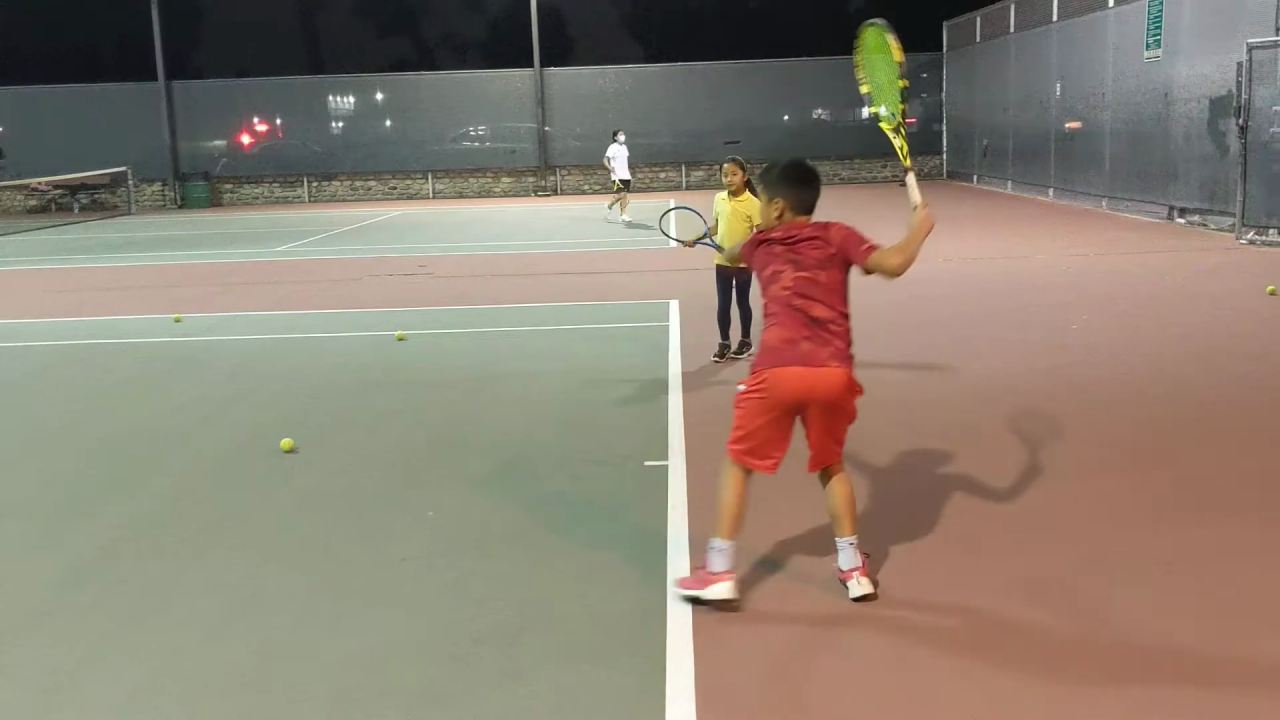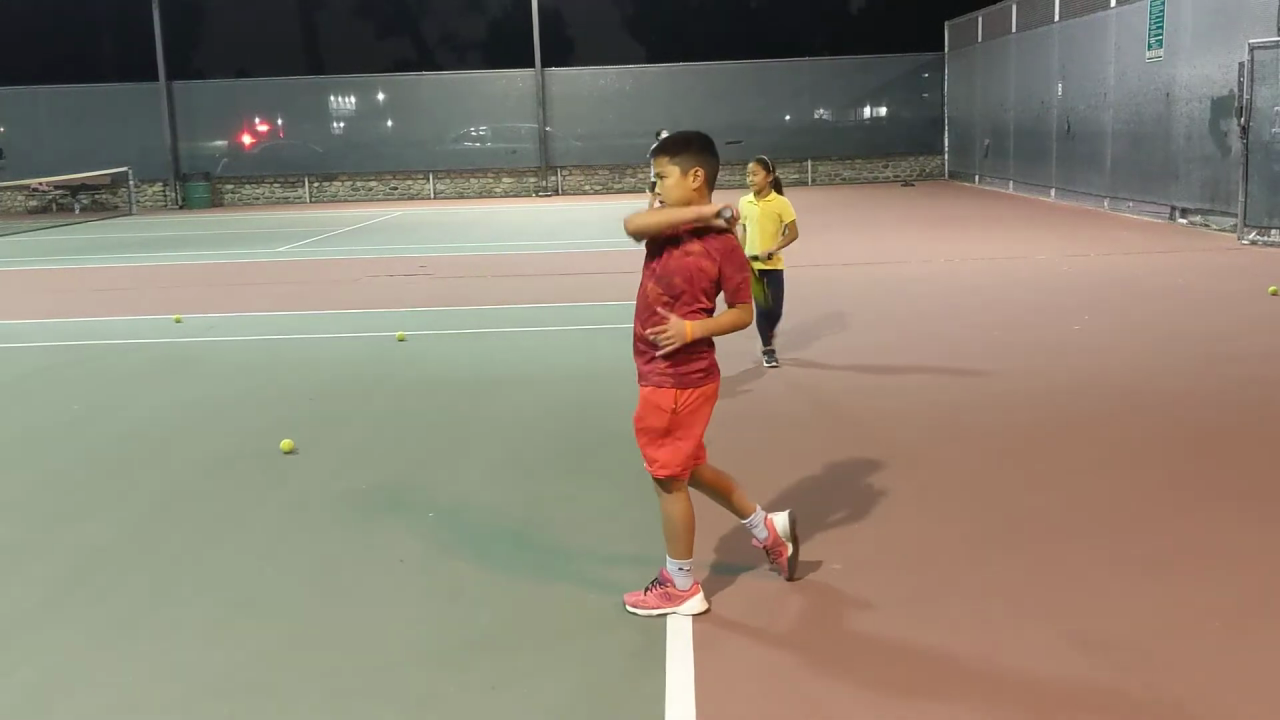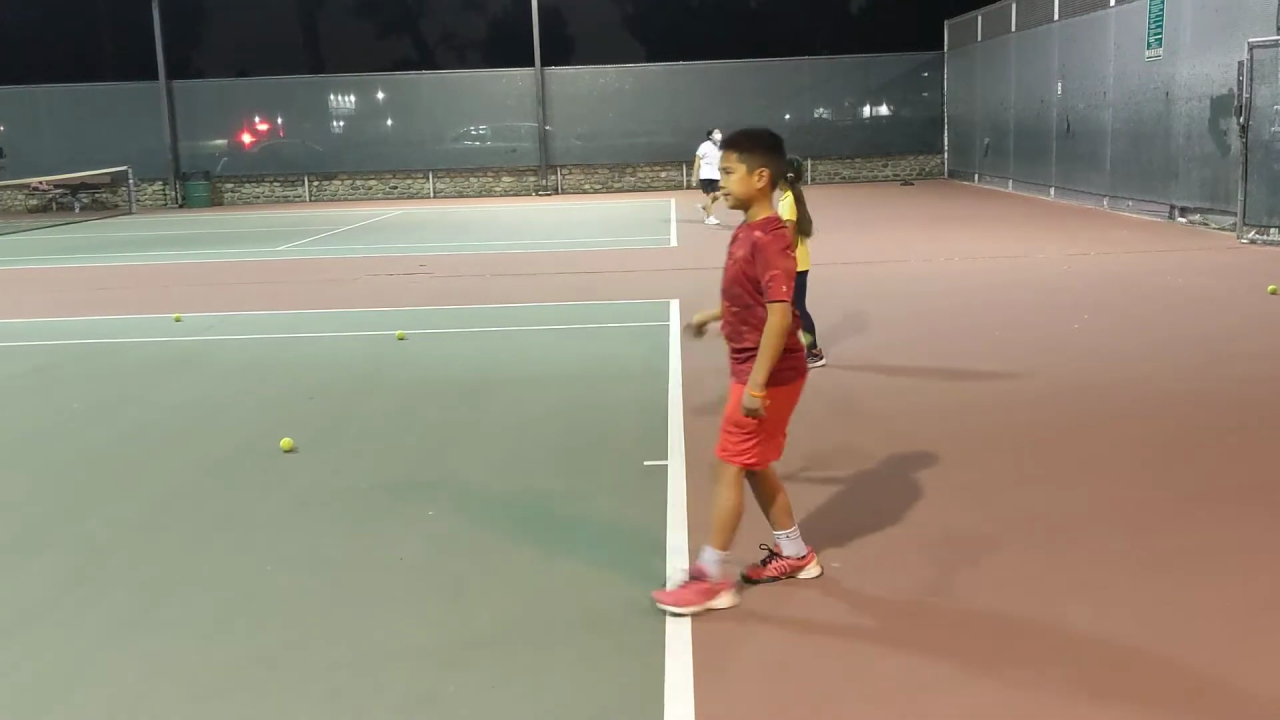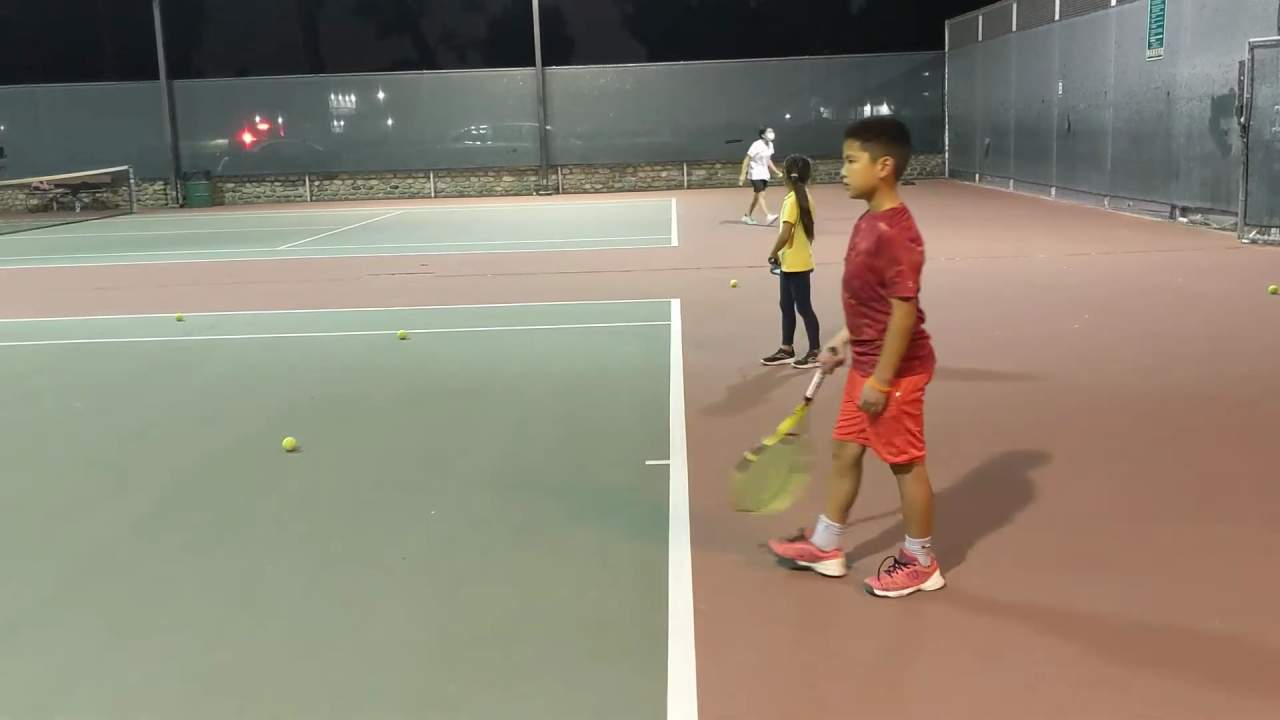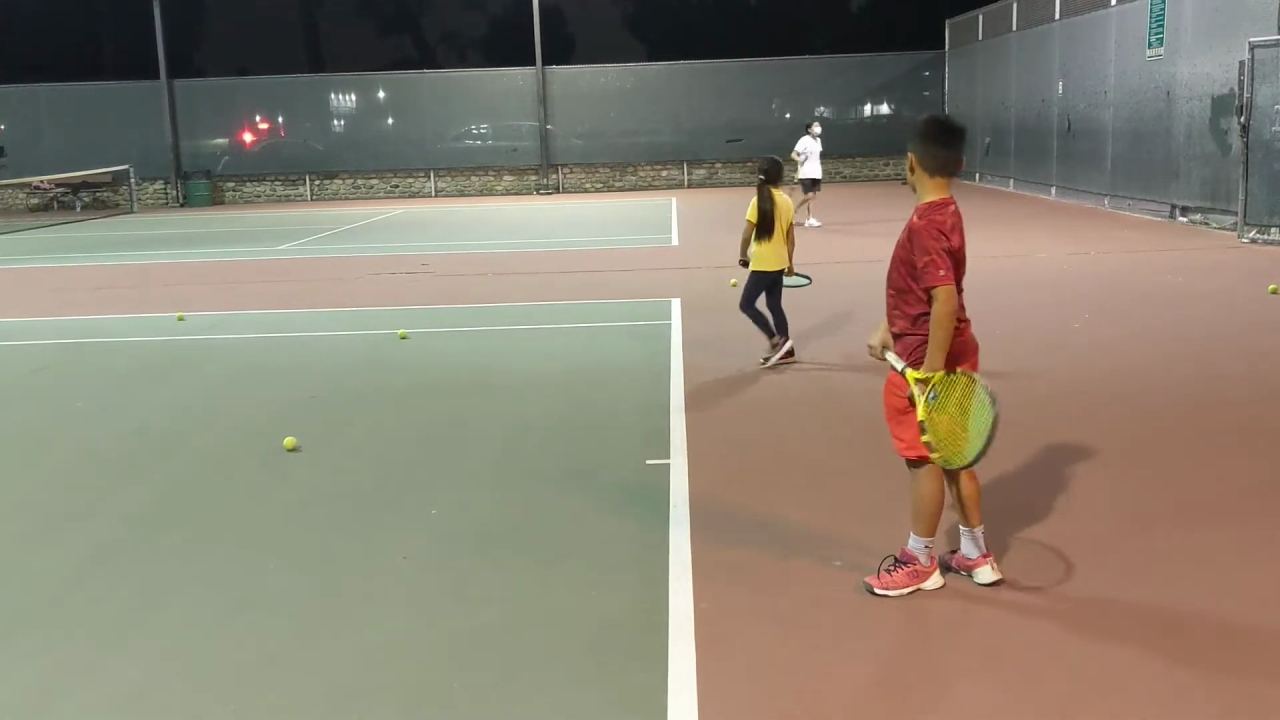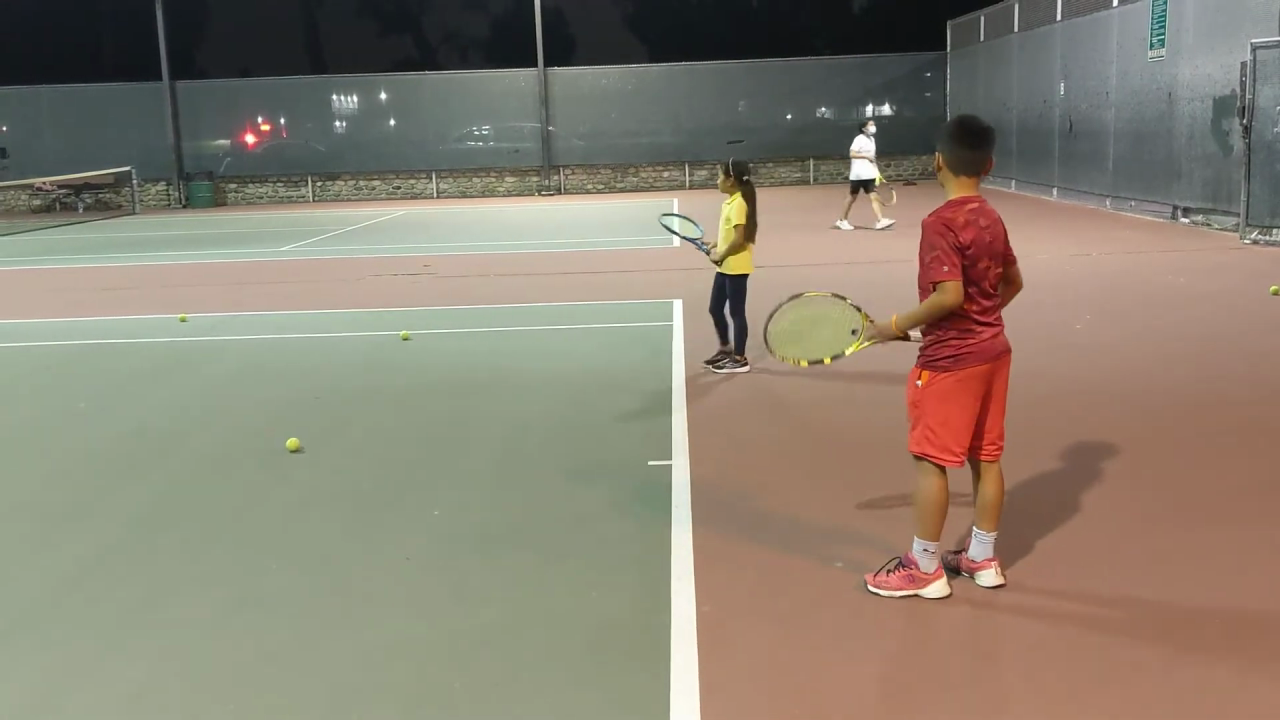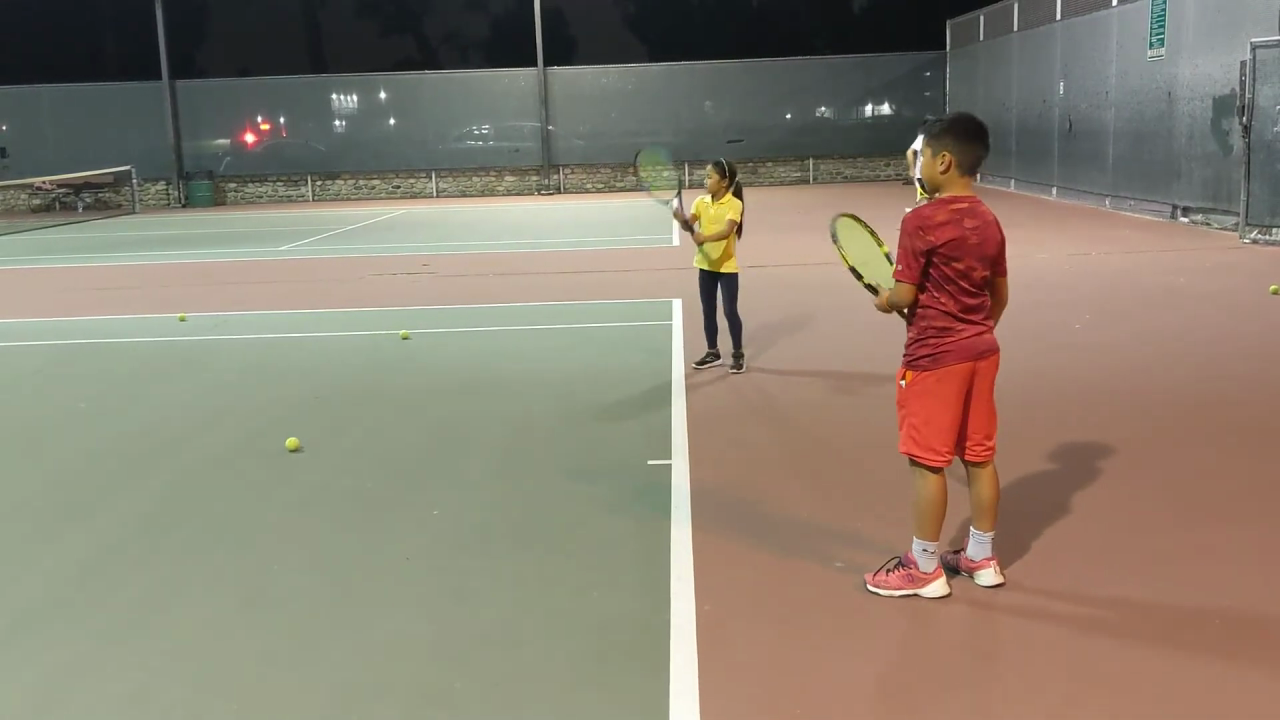
dt=0.7s
person 1, frame 1
left shoulder: (761, 247)
right shoulder: (837, 236)
left elbow: (737, 255)
right elbow: (895, 264)
left wrist: (736, 250)
right wrist: (918, 230)
left hip: (777, 372)
right hip: (833, 373)
left knee: (737, 465)
right knee: (830, 469)
left ankle: (717, 571)
right ankle: (854, 568)
person 1, frame 2
left shoulder: (725, 244)
right shoulder: (669, 226)
left elbow: (744, 312)
right elbow: (632, 224)
left wrist: (695, 329)
right wrist: (698, 214)
left hip: (680, 378)
right hip: (661, 376)
left knee: (668, 478)
right knee: (689, 468)
left ankle: (681, 586)
right ankle: (768, 529)
person 1, frame 3
left shoulder: (767, 238)
right shoulder: (751, 232)
left elbow: (780, 312)
left wrist: (754, 383)
right wrist: (713, 316)
left hip: (771, 376)
right hip: (759, 373)
left knee: (728, 468)
right knee: (755, 466)
left ankle: (709, 577)
right ankle: (794, 553)
person 1, frame 4
left shoulder: (894, 233)
right shoulder: (869, 222)
left elbow: (904, 311)
left wrist: (881, 379)
right wrist: (843, 341)
left hip: (896, 370)
right hip: (868, 364)
left knee: (906, 463)
right knee: (845, 451)
left ankle: (921, 562)
right ankle: (824, 545)
person 1, frame 5
left shoulder: (925, 226)
right shoulder: (946, 214)
left elbow: (944, 301)
left wrist: (930, 369)
right wrist: (886, 329)
left hip: (932, 359)
right hip: (955, 353)
left knee: (924, 458)
left ankle: (920, 562)
right ankle: (976, 555)
person 1, frame 6
left shoulder: (940, 223)
right shoulder: (992, 219)
left elbow: (948, 296)
right elbow: (1013, 284)
left wrist: (899, 323)
left hip: (949, 359)
right hip: (992, 351)
left knee: (930, 459)
right knee: (986, 456)
left ankle: (924, 568)
right ankle: (982, 558)
person 1, frame 7
left shoulder: (921, 221)
right shoulder: (990, 223)
left elbow: (904, 295)
right elbow: (1000, 297)
left wrist: (884, 301)
left hip: (934, 357)
right hip: (982, 352)
left knee: (927, 462)
right knee: (979, 456)
left ankle: (924, 568)
right ankle: (981, 557)
person 2, frame 1
left shoulder: (752, 203)
right shoulder: (719, 199)
left hip: (742, 262)
right hip: (722, 260)
left knee: (742, 303)
right knee: (724, 304)
left ankle: (746, 341)
right ankle: (724, 344)
person 2, frame 2
left shoulder: (781, 203)
right shoulder: (744, 202)
left elbow: (793, 233)
left wrist: (774, 249)
left hip: (774, 264)
right hip: (753, 263)
left knee: (775, 307)
right knee: (761, 306)
left ankle: (769, 332)
right ankle: (768, 348)
person 2, frame 3
left shoulder: (788, 201)
right shoulder: (788, 199)
left elbow: (788, 233)
left hip: (793, 265)
right hip: (792, 263)
left knee: (798, 309)
left ankle: (815, 353)
person 2, frame 4
left shoulder: (792, 201)
right shoulder: (802, 198)
left elbow: (785, 234)
left wrist: (773, 254)
left hip: (796, 265)
right hip: (790, 264)
left knee: (803, 308)
right knee: (787, 306)
left ankle: (815, 353)
right ankle: (786, 349)
person 2, frame 5
left shoulder: (759, 201)
right shoulder: (787, 201)
left elbow: (747, 234)
right elbow: (790, 236)
left wrist: (743, 255)
right wrist: (789, 262)
left hip: (763, 263)
right hip: (778, 263)
left knee: (746, 304)
right knee: (774, 305)
left ankle: (777, 340)
right ankle: (785, 349)
person 2, frame 6
left shoulder: (738, 204)
right shoulder: (733, 202)
left elbow: (740, 238)
left wrist: (720, 255)
right wrist: (718, 247)
left hip: (736, 268)
right hip: (726, 267)
left knee: (736, 312)
right knee: (715, 308)
left ankle: (739, 359)
right ankle: (725, 348)
person 2, frame 7
left shoulder: (734, 204)
right shoulder: (701, 202)
left elbow: (726, 230)
right elbow: (689, 223)
left wrist: (706, 237)
right wrist: (681, 219)
left hip: (727, 267)
right hip: (706, 265)
left knee: (730, 311)
right knee: (708, 311)
left ankle: (738, 354)
right ankle: (713, 352)
